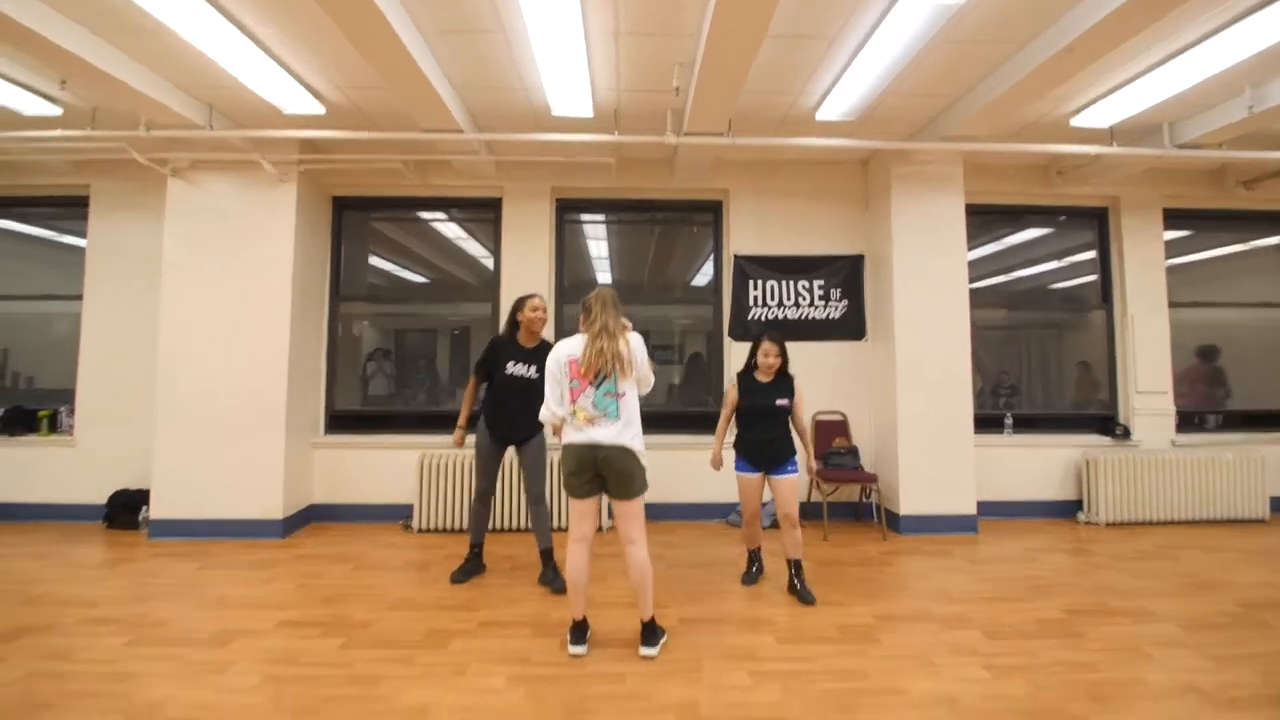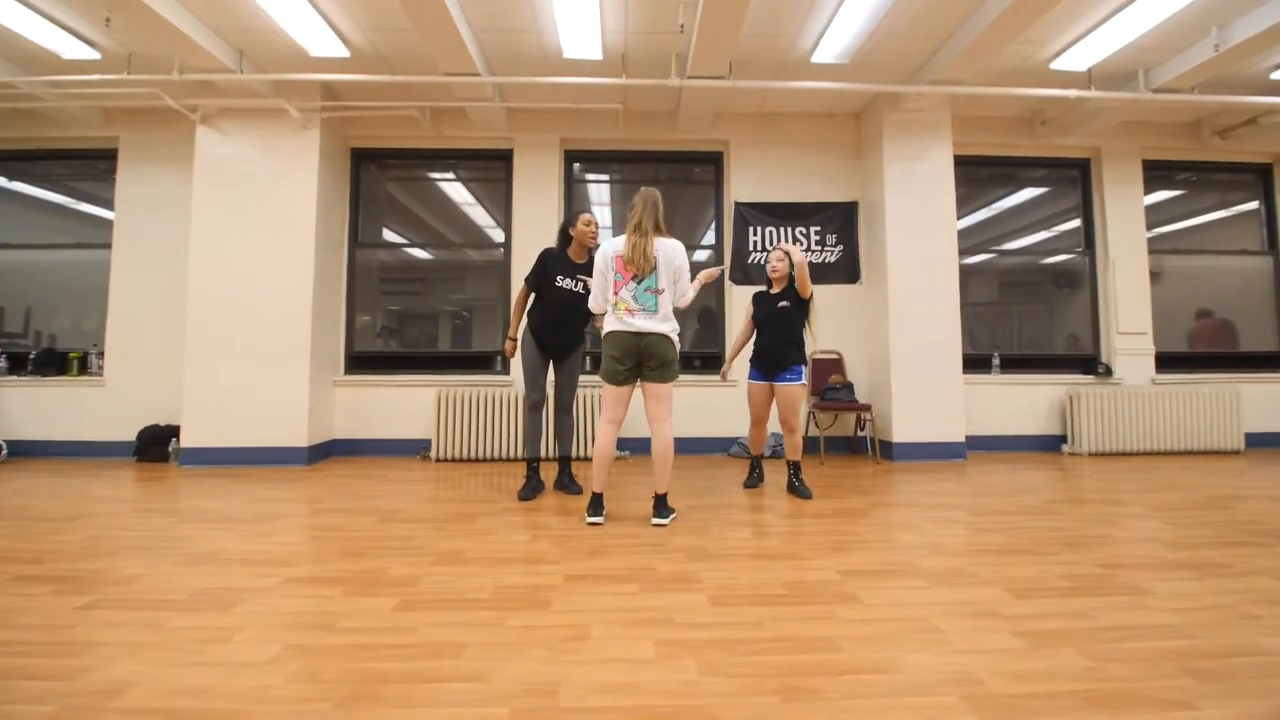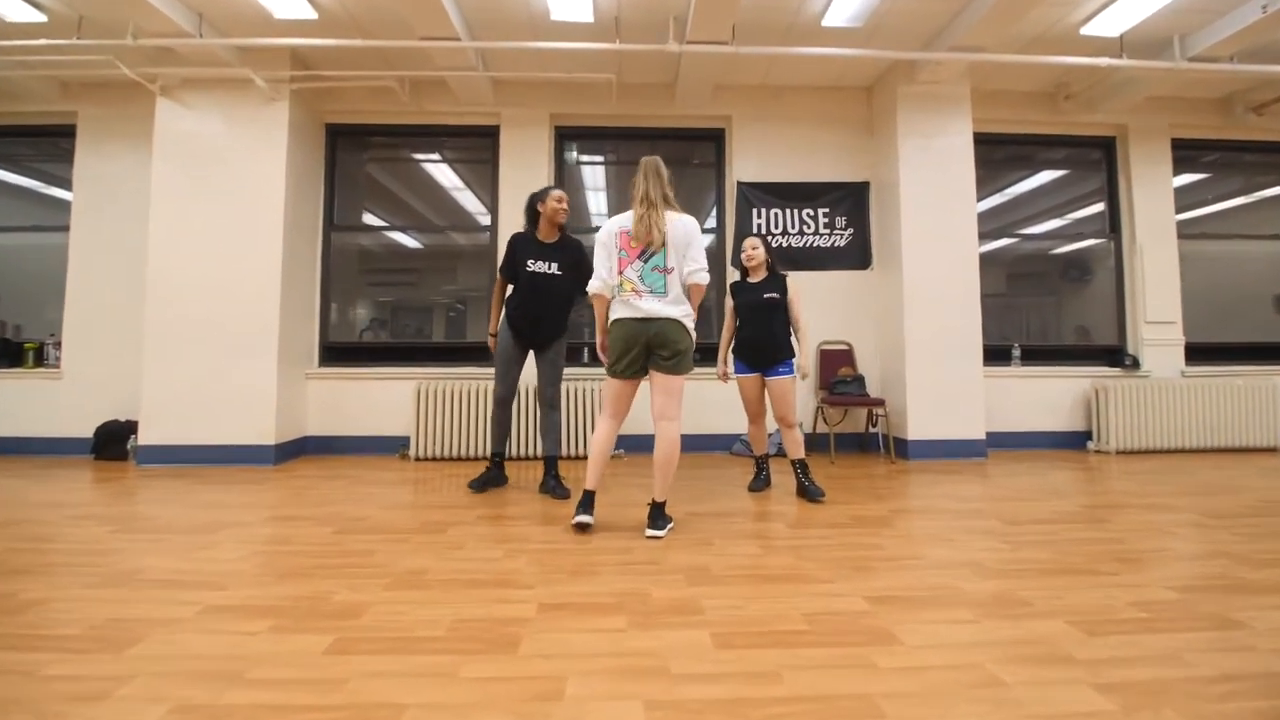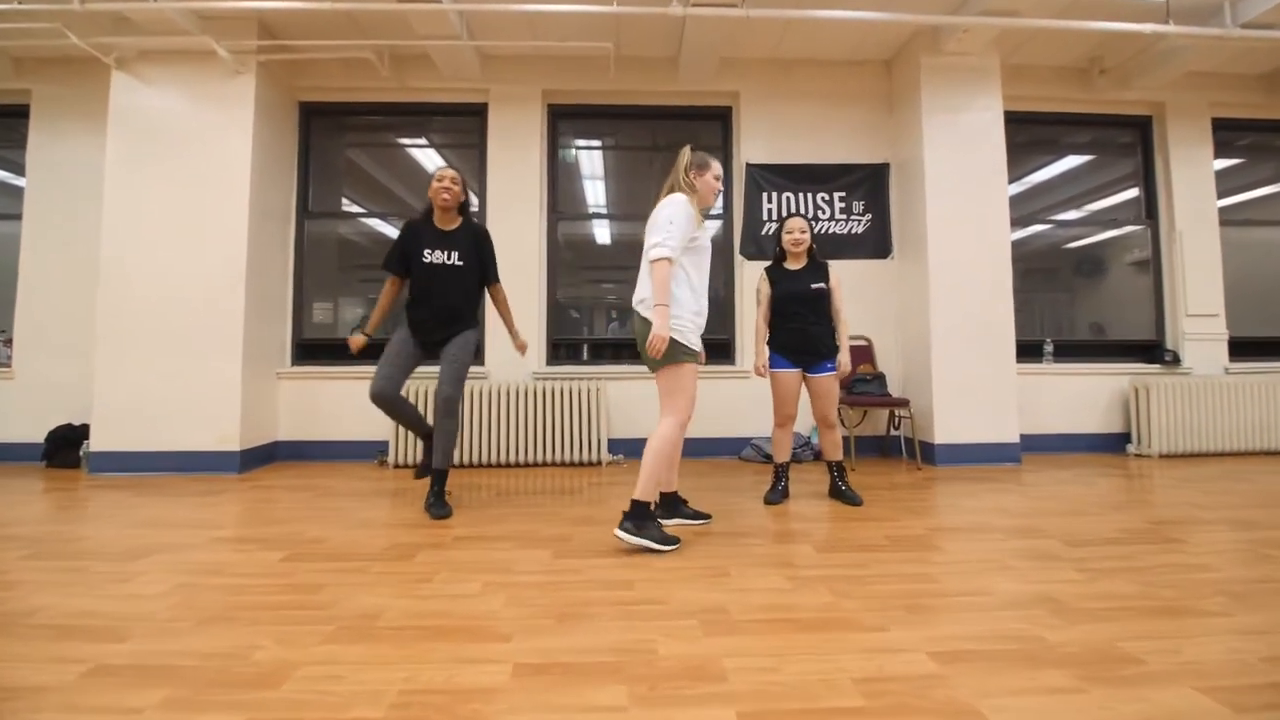
dt=1s
person 1, frame 1
left shoulder: (562, 350)
right shoulder: (632, 343)
left elbow: (553, 413)
right elbow: (645, 385)
left wrist: (561, 427)
left hip: (578, 450)
right hip: (621, 449)
left knee: (579, 539)
right knee: (633, 540)
left ankle: (578, 630)
right ankle: (648, 630)
person 1, frame 2
left shoulder: (608, 249)
right shoulder: (674, 248)
left elbow: (597, 305)
right elbow: (682, 300)
left wrist: (605, 293)
right wrist: (700, 279)
left hip: (619, 339)
right hip: (659, 339)
left knee: (609, 421)
right knee: (660, 422)
left ankle: (596, 503)
right ankle: (660, 505)
person 1, frame 3
left shoulder: (612, 227)
right shoulder: (686, 224)
left elbow: (600, 286)
right elbow: (698, 279)
left wrist: (601, 331)
right wrist: (689, 312)
left hip: (626, 326)
right hip: (671, 326)
left knee: (610, 416)
right knee: (667, 419)
left ankle: (586, 503)
right ankle: (658, 514)
person 1, frame 4
left shoulder: (683, 212)
right shoulder: (679, 204)
right elbow: (662, 256)
left wrist: (694, 338)
right wrist: (663, 313)
left hip: (672, 323)
right hip: (667, 322)
left knee: (676, 416)
right knee: (676, 415)
left ankle: (668, 500)
person 2, frame 1
left shoulder: (548, 352)
right shoulder: (499, 345)
right elbow: (475, 383)
right wrist: (461, 425)
left hip: (531, 431)
right hip: (492, 427)
left knee: (537, 495)
right knee: (483, 492)
left ankle: (548, 566)
right ankle: (475, 557)
person 2, frame 2
left shoulder: (596, 269)
right shoulder: (550, 258)
right elbow: (524, 294)
right wrist: (512, 335)
left hip: (571, 345)
right hip: (536, 339)
left knee: (565, 405)
right knee: (535, 402)
left ankle: (564, 473)
right ankle: (533, 475)
person 2, frame 3
left shoulder: (574, 249)
right shoulder: (519, 242)
left elbow: (588, 291)
right elbow: (501, 285)
right wrist: (493, 330)
left hip: (553, 335)
right hip: (514, 330)
left knee: (549, 401)
right knee: (503, 396)
left ankle: (551, 474)
right ankle: (496, 467)
person 2, frame 4
left shoulder: (476, 235)
right shoulder: (413, 231)
left elbow: (493, 286)
right elbow: (394, 282)
left wrist: (514, 333)
right wrist: (368, 331)
left hip: (460, 331)
right hip: (415, 328)
left knee: (446, 401)
right knee: (382, 391)
left ankle: (437, 490)
right ankle: (432, 440)
person 3, frame 1
left shoulder: (789, 384)
right shoulder: (740, 382)
left elbow: (799, 422)
right elbow: (726, 417)
left wrist: (810, 455)
right wrist: (717, 449)
left hip: (783, 459)
right hip: (749, 458)
left knee: (790, 518)
right knee: (750, 516)
left ankle: (796, 578)
right ankle: (754, 562)
person 3, frame 2
left shoulder: (799, 292)
right shoulder: (758, 298)
left elbow: (802, 262)
right elbow: (745, 332)
left wrist: (789, 248)
right wrist: (728, 361)
left hip: (790, 367)
right hip: (759, 366)
left knee: (791, 424)
right knee: (757, 422)
left ankle: (795, 477)
right ankle: (755, 469)
person 3, frame 3
left shoulder: (782, 282)
right shoulder: (736, 289)
left elbow: (797, 320)
right elbow: (729, 326)
left wrist: (803, 354)
right wrist: (721, 360)
left hip: (779, 360)
right hip: (746, 360)
left knee: (787, 419)
right knee: (755, 417)
left ankle: (803, 478)
right ankle: (762, 470)
person 3, frame 4
left shoulder: (824, 271)
right shoulder: (770, 274)
left elbow: (837, 314)
right elbow: (762, 317)
left wrist: (844, 350)
right wrist: (760, 352)
left hip: (822, 354)
right hip: (784, 354)
left knee: (828, 420)
right knee: (784, 419)
left ankle: (838, 481)
right ankle: (780, 481)
